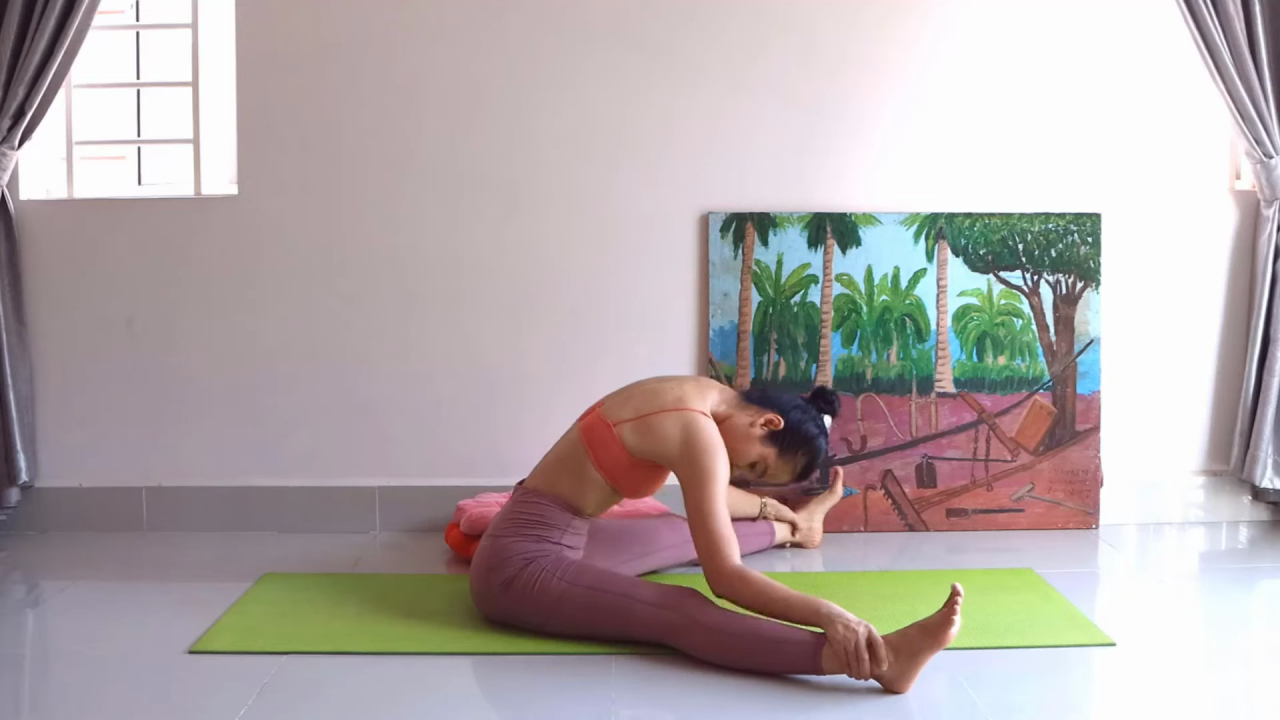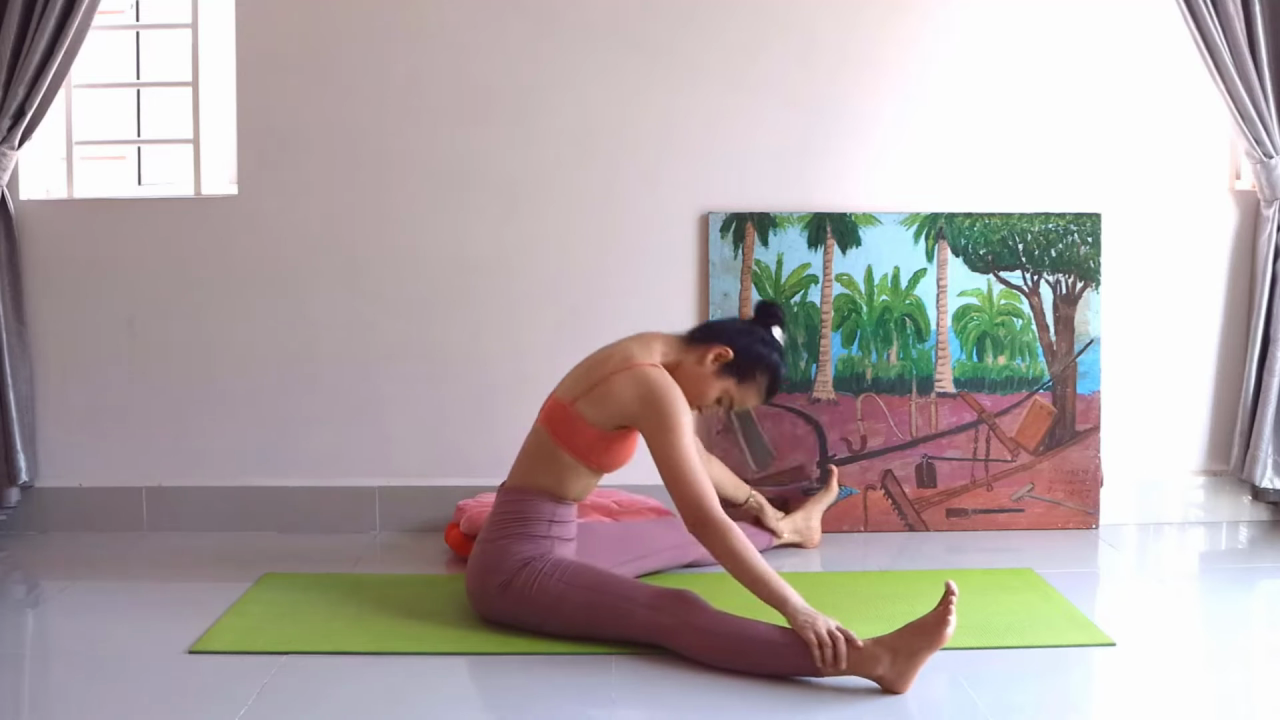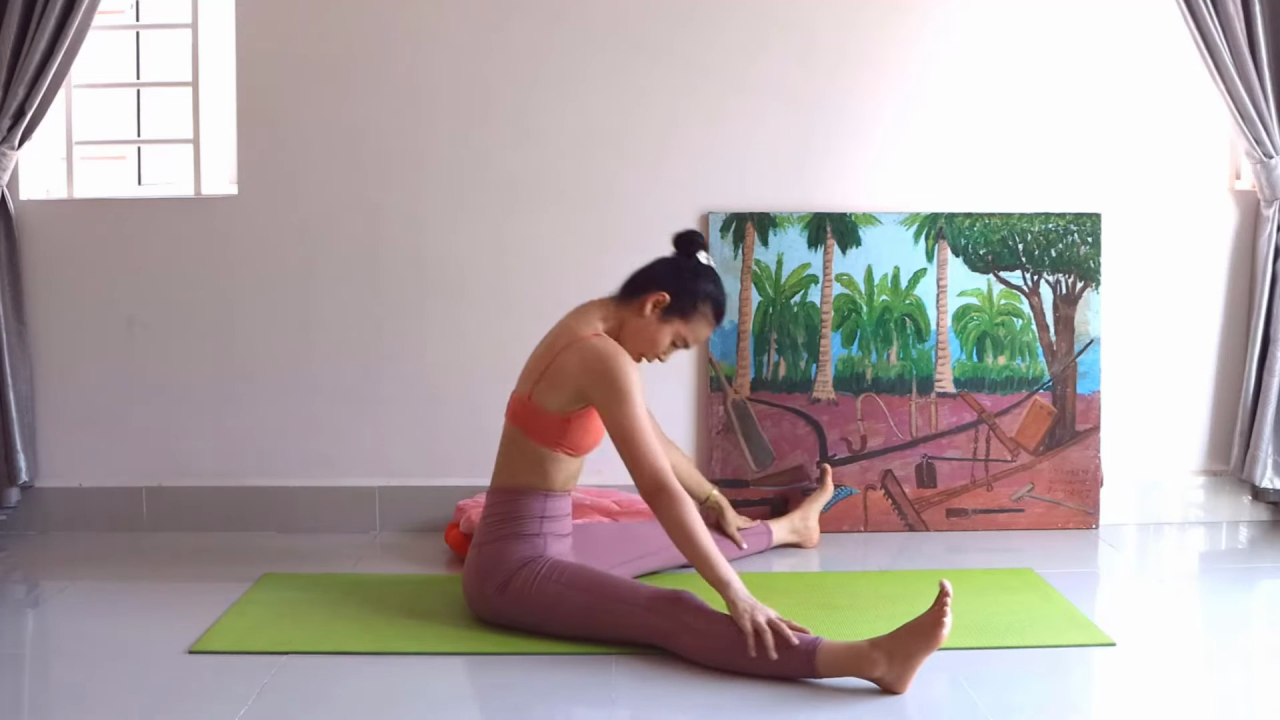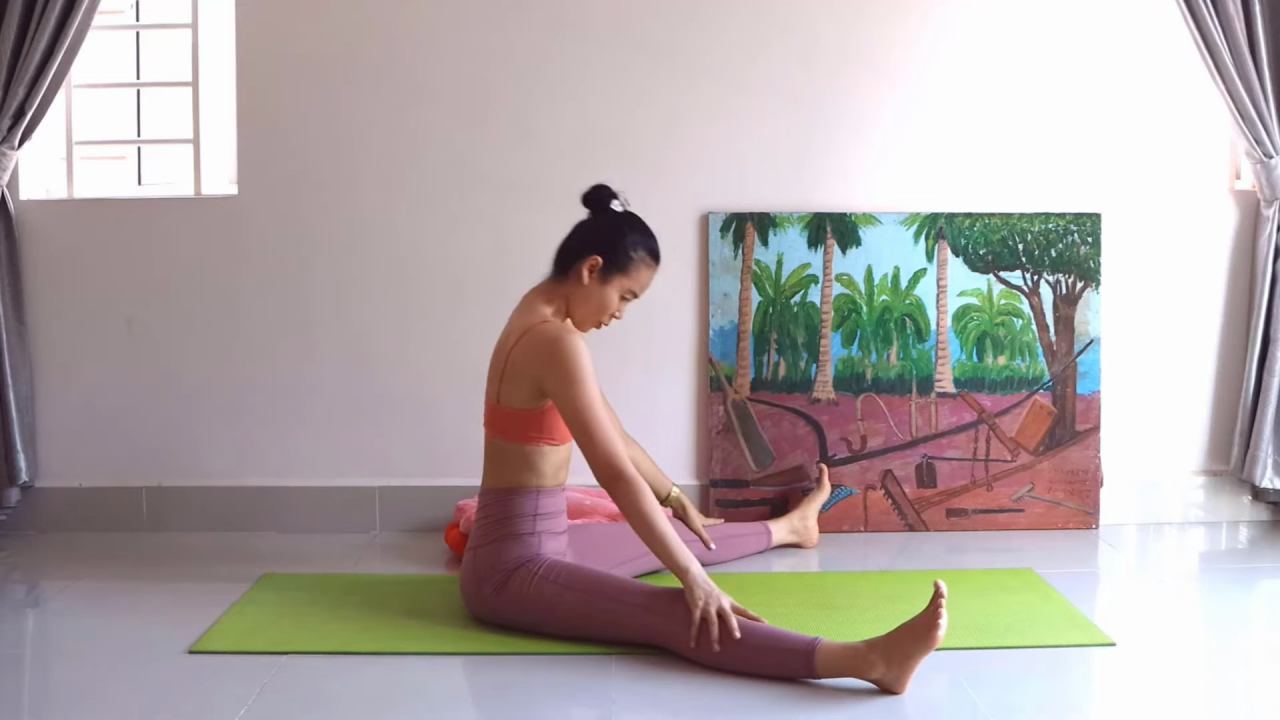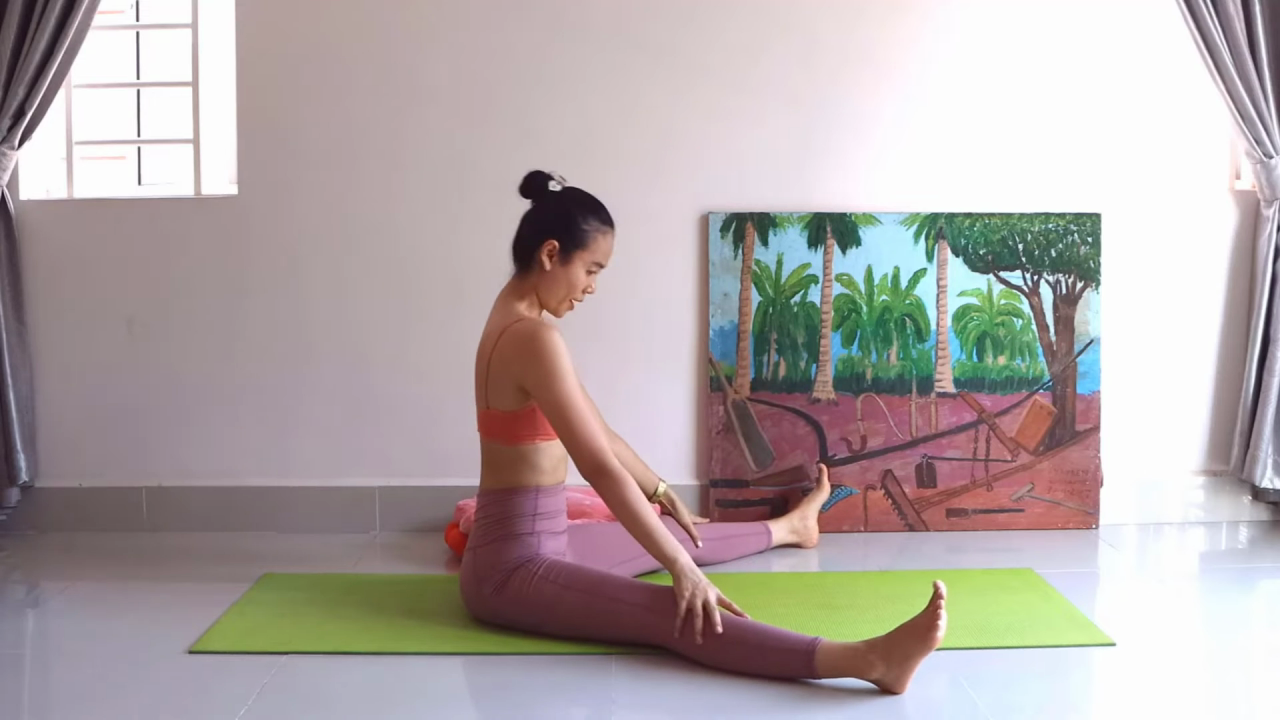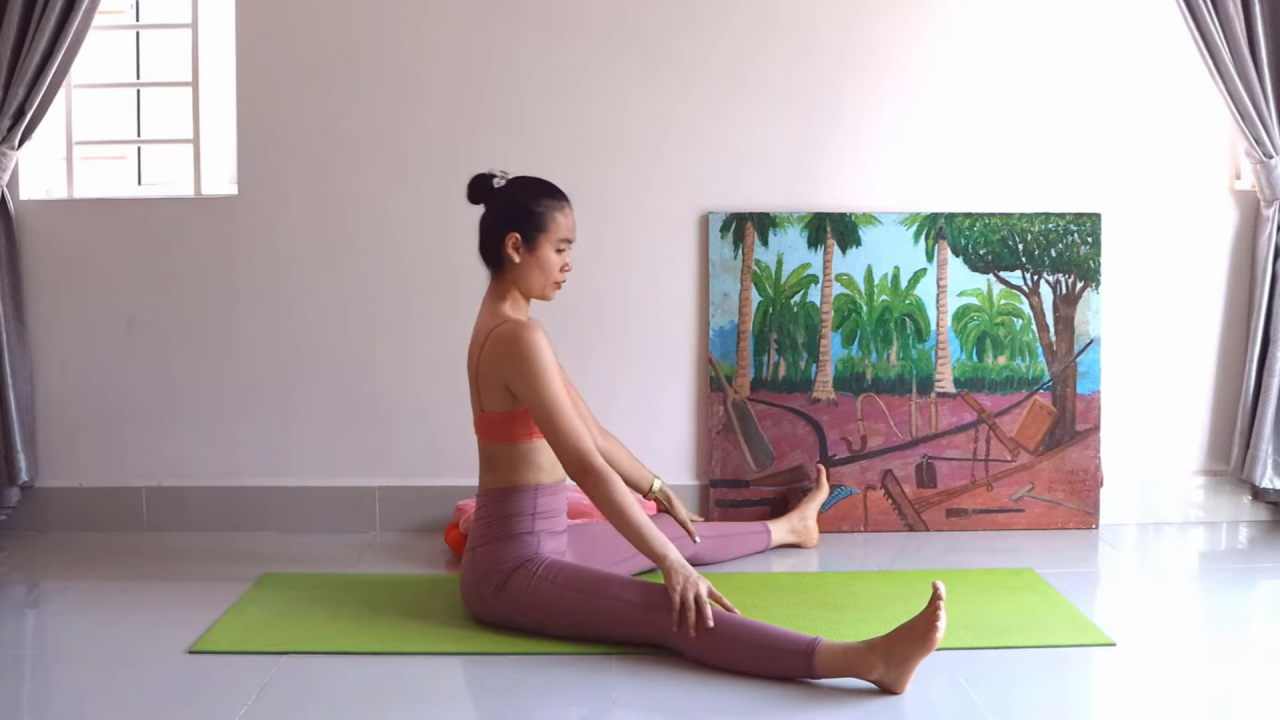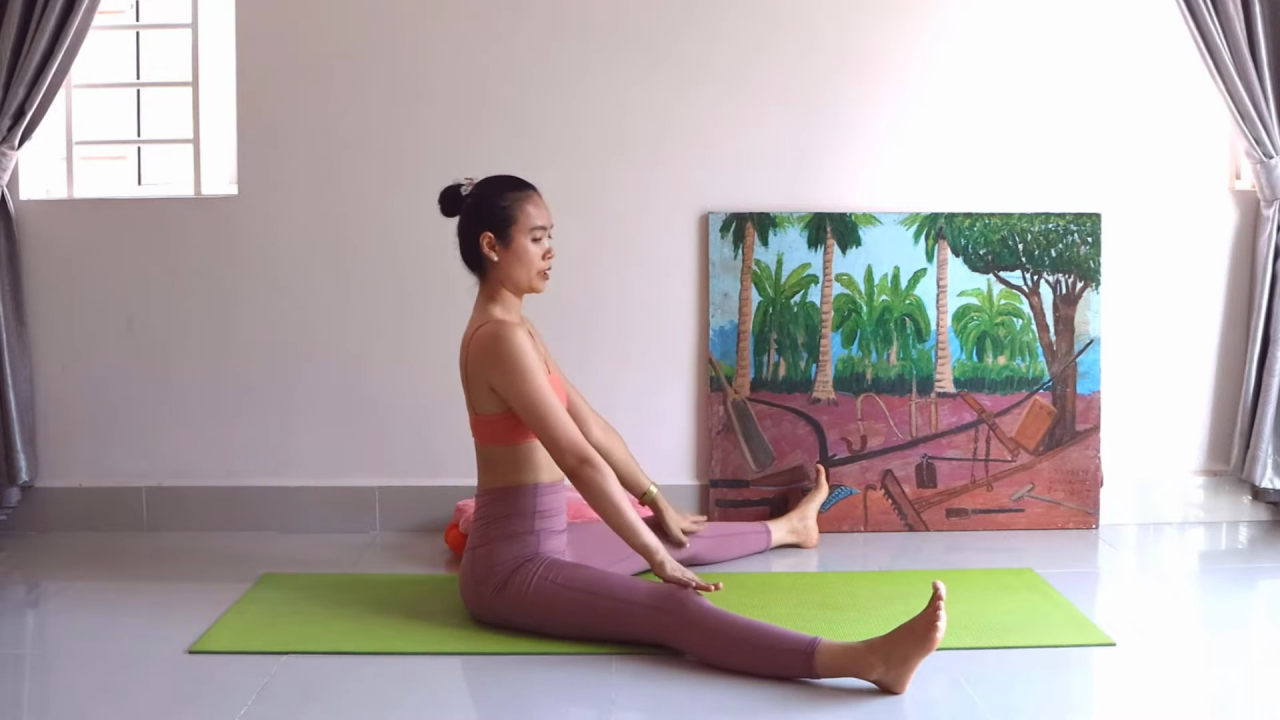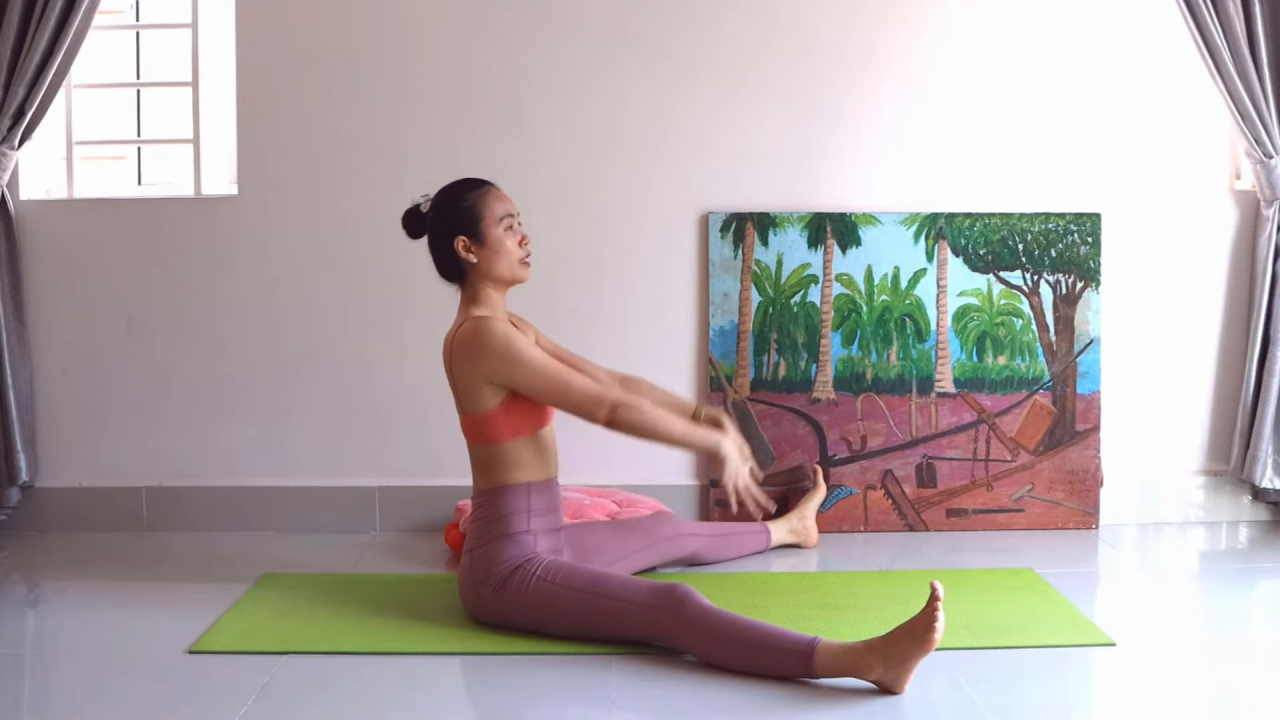
dt=0.3s
person 1, frame 1
left shoulder: (701, 397)
right shoulder: (700, 434)
left elbow: (707, 496)
right elbow: (724, 576)
left wrist: (766, 507)
right wrist: (828, 615)
left hip: (551, 541)
right hip: (519, 565)
left knee: (690, 531)
right knee: (679, 612)
left ankle: (788, 529)
right ankle: (879, 659)
person 1, frame 2
left shoulder: (649, 356)
right shoulder: (656, 388)
left elbow: (691, 457)
right elbow: (707, 522)
left wrist: (755, 504)
right wrist: (797, 610)
left hip: (547, 541)
right hip: (518, 565)
left knee: (678, 536)
right knee: (676, 614)
left ankle: (789, 528)
right ankle: (870, 659)
person 1, frame 3
left shoulder: (593, 328)
right shoulder: (603, 360)
left elbow: (652, 441)
right elbow: (660, 490)
left wrist: (714, 501)
right wrist: (736, 595)
left hip: (547, 542)
right hip: (515, 567)
left knee: (675, 538)
right knee: (673, 614)
left ankle: (787, 527)
right ankle: (868, 660)
person 1, frame 4
left shoulder: (539, 321)
right shoulder: (556, 342)
left elbow: (614, 437)
right elbow: (616, 475)
left wrist: (678, 501)
right wrist: (693, 578)
left hip: (543, 540)
right hip: (512, 568)
left knee: (673, 535)
right knee: (674, 614)
left ankle: (788, 527)
right ankle: (870, 661)
person 1, frame 5
left shoulder: (518, 320)
right shoulder: (533, 338)
left elbow: (599, 434)
right elbow: (600, 468)
left wrist: (665, 497)
right wrist: (682, 569)
left hip: (541, 541)
right hip: (512, 567)
left knee: (673, 533)
right knee: (673, 613)
left ankle: (787, 528)
right ankle: (868, 660)
person 1, frame 6
left shoulder: (508, 326)
right shoulder: (517, 338)
left elbow: (590, 433)
right elbow: (586, 466)
left wrist: (662, 494)
right wrist: (670, 566)
left hip: (540, 541)
right hip: (510, 567)
left knee: (676, 533)
right knee: (675, 614)
left ankle: (787, 527)
right ankle: (868, 660)
person 1, frame 7
left shoulder: (511, 327)
right shoulder: (501, 338)
left elbow: (589, 425)
right elbow: (579, 459)
left wrist: (655, 501)
right wrist: (657, 559)
left hip: (540, 542)
right hip: (510, 567)
left knee: (671, 536)
right knee: (675, 609)
left ankle: (787, 528)
right ankle: (868, 660)
person 1, frame 8
left shoulder: (507, 327)
right shoulder: (483, 337)
left elbow: (607, 382)
right elbow: (610, 406)
left wrist: (706, 420)
right wrist: (713, 445)
left hip: (541, 540)
right hip: (508, 567)
left knee: (668, 531)
right knee: (673, 608)
left ankle: (785, 527)
right ankle: (869, 660)
